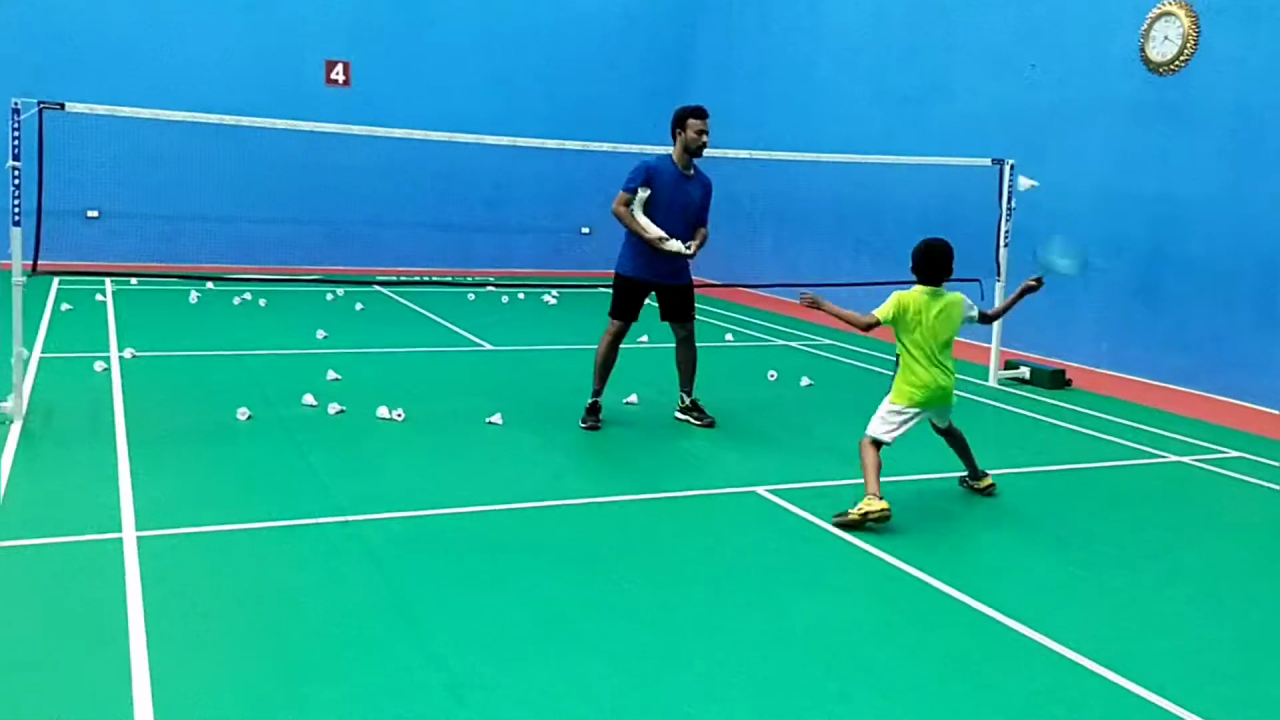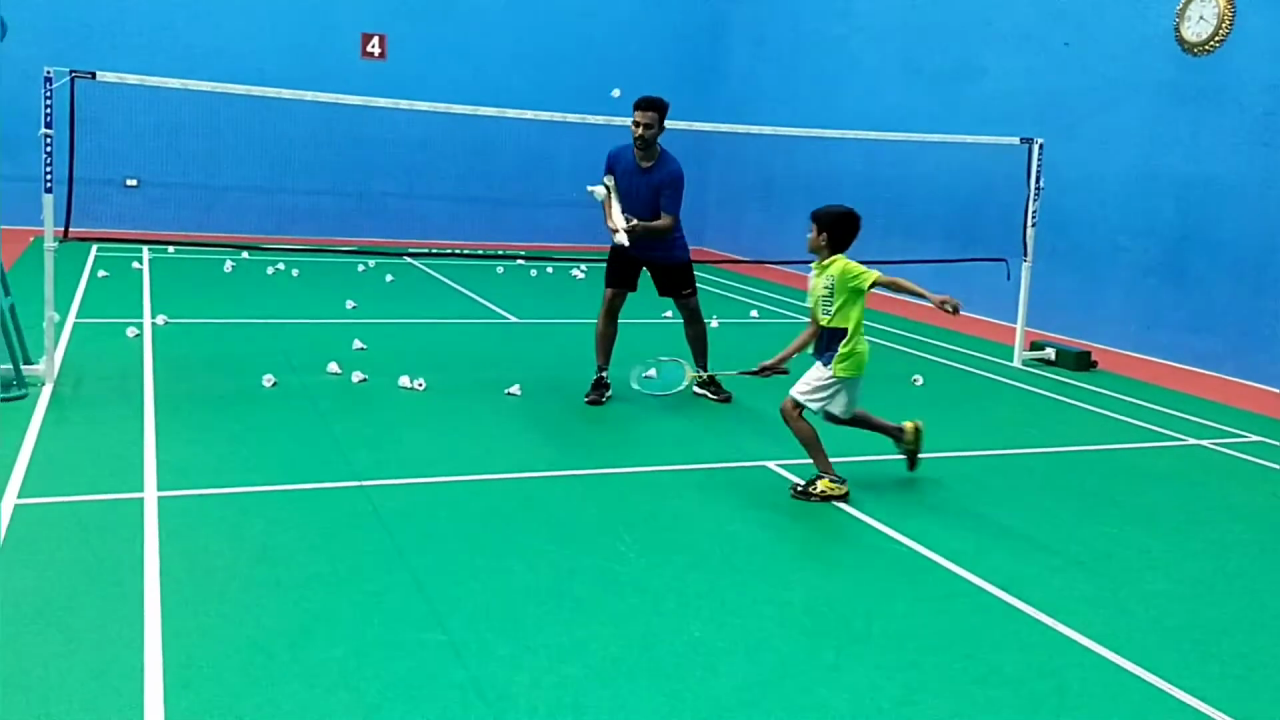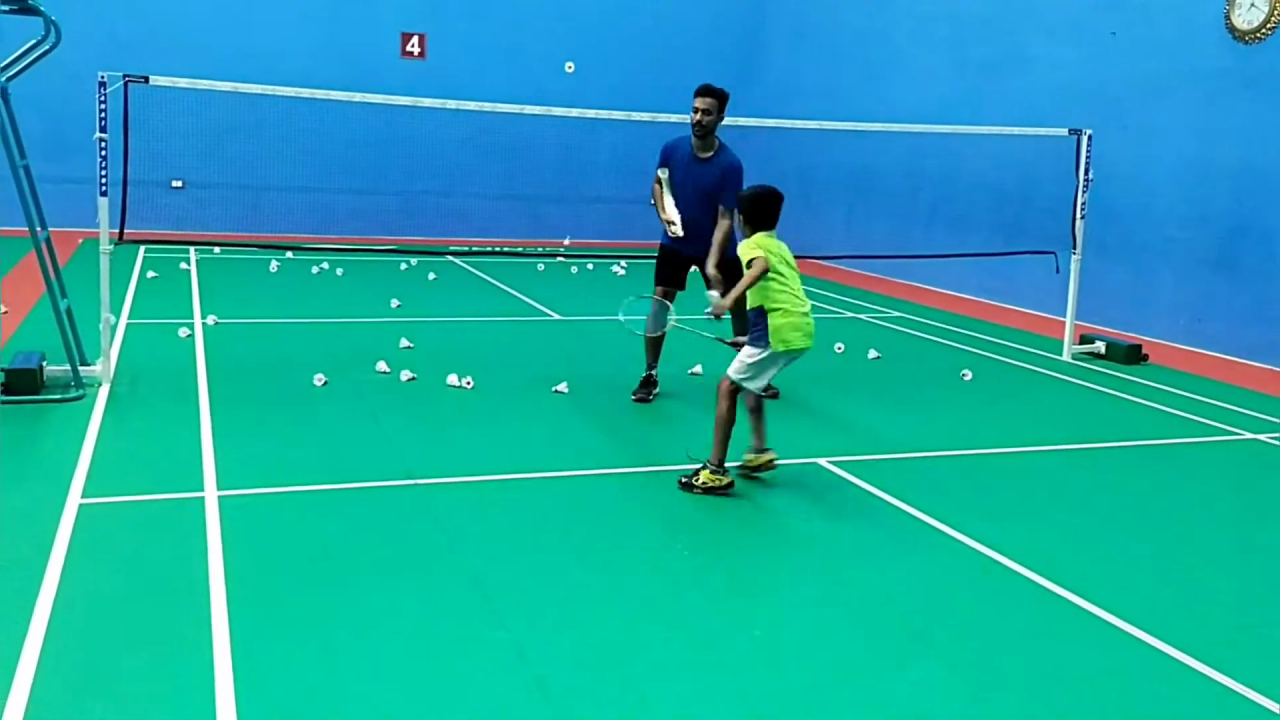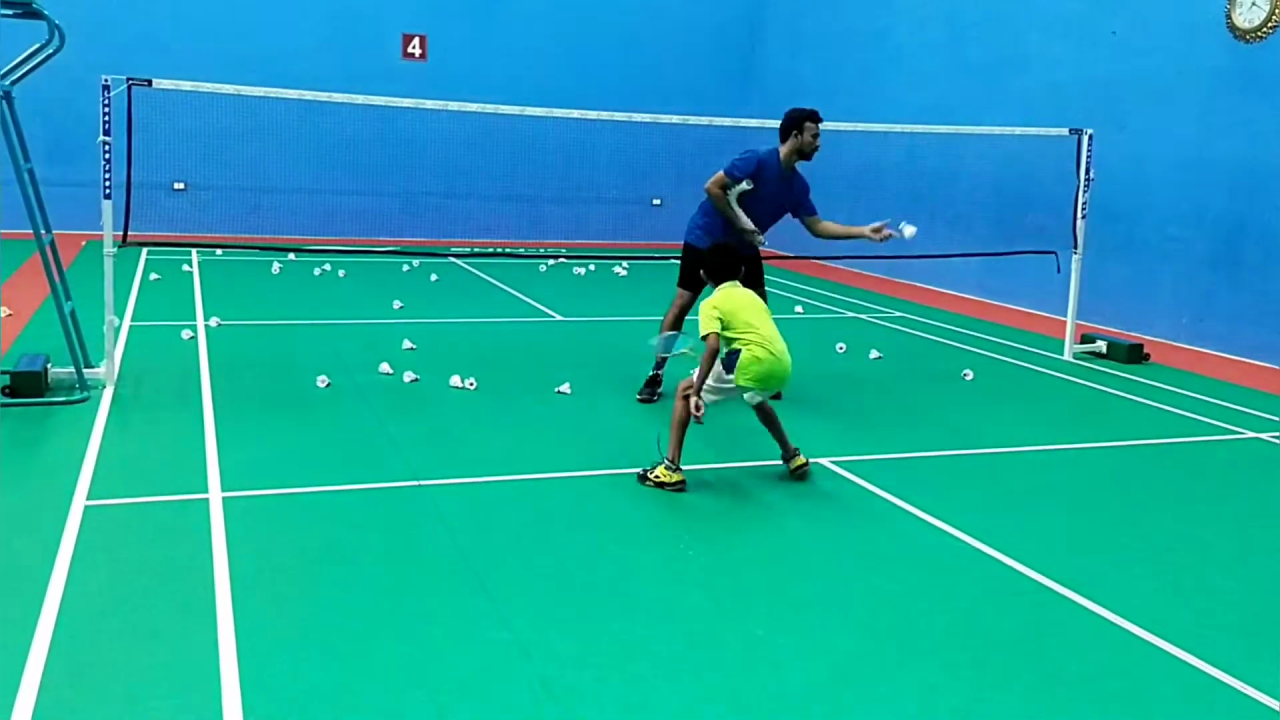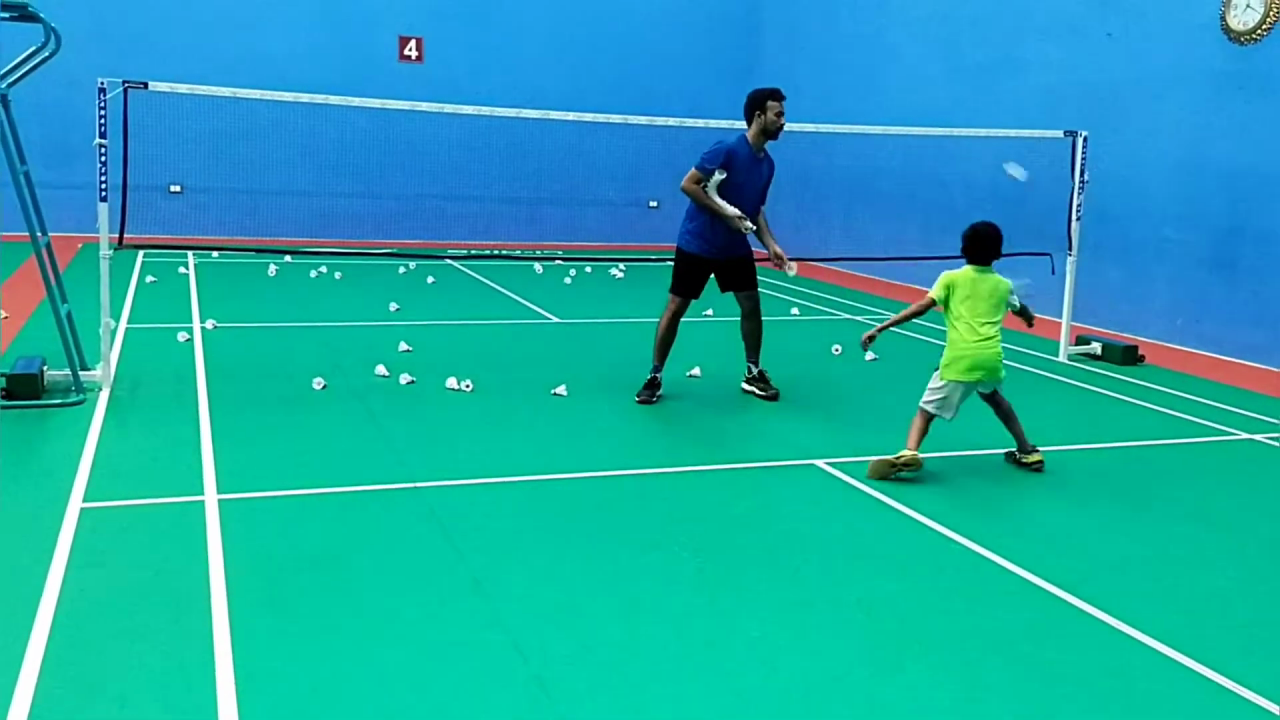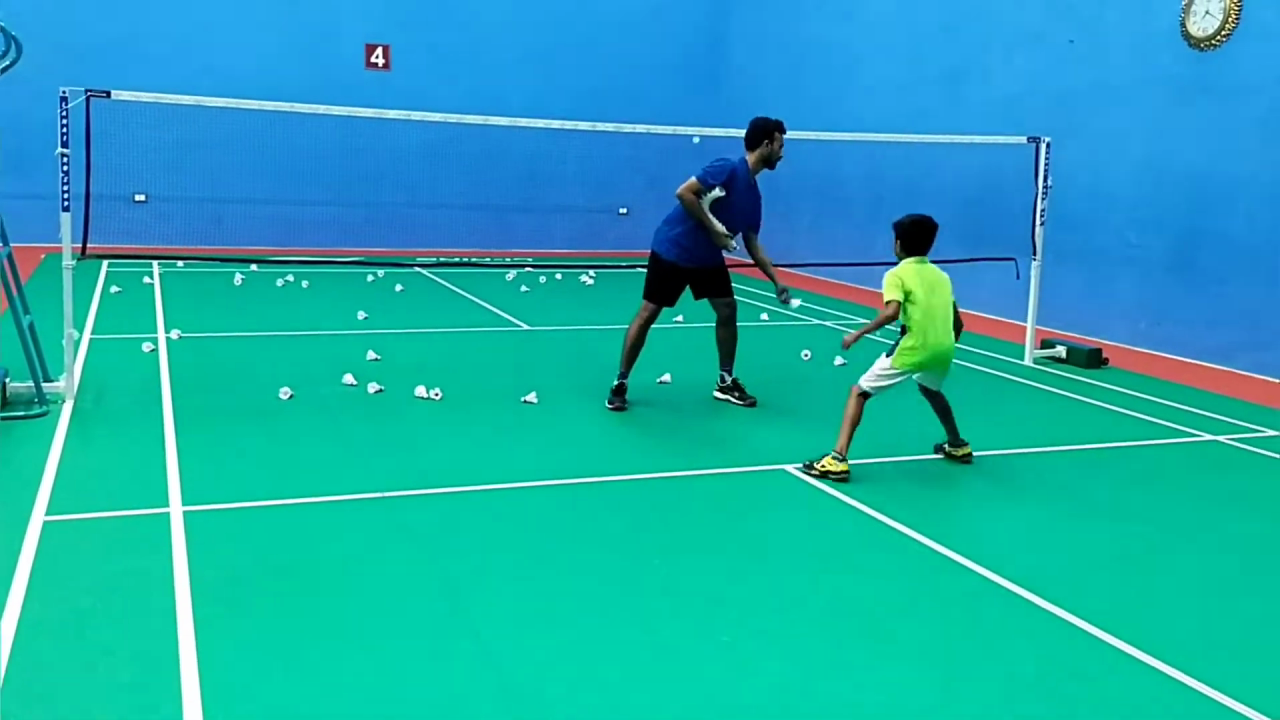
dt=0.7s
person 1, frame 1
left shoulder: (703, 183)
right shoulder: (649, 169)
left elbow: (701, 226)
right elbow: (618, 207)
left wrist: (696, 242)
right wrist: (649, 235)
left hip: (676, 273)
right hip: (635, 268)
left knee: (686, 335)
right knee: (616, 331)
left ankle: (686, 403)
right ankle: (594, 402)
person 1, frame 2
left shoulder: (671, 171)
right shoulder: (616, 156)
left elbow: (670, 223)
left wrist: (643, 227)
right wrist: (610, 219)
left hip: (667, 249)
right hip: (625, 243)
left knee: (691, 310)
right knee: (610, 303)
left ankle: (703, 377)
right ankle: (601, 378)
person 1, frame 3
left shoulder: (730, 164)
right shoulder: (671, 148)
left elbow: (726, 219)
right elbow: (658, 184)
left wrist: (712, 264)
right wrist: (663, 213)
left hip: (716, 246)
right hip: (676, 241)
left knee: (740, 307)
right knee: (660, 300)
right ankle: (650, 375)
person 1, frame 4
left shoulder: (798, 185)
right shoulder: (756, 161)
left elbow: (816, 226)
right elbow: (712, 187)
left wrist: (865, 232)
right wrist: (739, 223)
left hip: (742, 247)
right hip: (704, 240)
right knee: (682, 303)
right ankle: (656, 374)
person 1, frame 5
left shoulder: (768, 163)
right shoulder: (727, 150)
right elbow: (688, 184)
left wrist: (770, 244)
right wrist: (725, 214)
left hip: (736, 248)
right hip: (697, 243)
left knee: (752, 305)
right knee: (676, 307)
left ankle: (753, 373)
right ankle: (655, 376)
person 1, frame 6
left shoulder: (753, 193)
right shoulder: (727, 169)
left elbow: (751, 242)
right elbow: (684, 193)
left wrist: (776, 280)
right wrist: (713, 229)
left hip: (707, 257)
right hip: (671, 250)
left knee: (727, 310)
right knee: (647, 315)
left ankle: (726, 381)
right ankle: (620, 382)
person 2, frame 1
left shoulder: (902, 300)
right shoulder: (957, 302)
left elbow: (866, 323)
right elbow: (989, 317)
left wrist: (824, 306)
right wrist: (1023, 292)
left hip: (910, 389)
right hip: (943, 385)
left knee: (870, 442)
right knee: (943, 425)
left ankle: (873, 502)
right ankle: (978, 477)
person 2, frame 2
left shoulder: (844, 270)
right shoulder: (818, 273)
left elbow: (894, 283)
right elbow: (817, 326)
left wrist: (933, 298)
right wrist: (782, 356)
left hip: (839, 359)
right hip: (831, 354)
left knee: (790, 408)
right knee: (836, 415)
left ankle: (832, 480)
right ankle: (905, 432)
person 2, frame 3
left shoulder: (750, 245)
right shoulder: (779, 247)
left elbow: (757, 270)
left wrist: (730, 298)
right wrist: (751, 336)
left hip: (776, 333)
right hip: (796, 330)
left knee: (727, 388)
right knee: (746, 387)
left ankle: (716, 472)
right ankle: (759, 452)
person 2, frame 4
left shoulder: (710, 304)
right shoulder: (753, 297)
left elbow: (713, 347)
left wrist: (699, 392)
left hip: (754, 363)
right hip: (783, 367)
left knee: (686, 391)
right knee: (757, 398)
left ankle: (671, 468)
right ankle: (792, 457)
person 2, frame 5
left shoulder: (951, 278)
right shoulder: (1003, 287)
left elbow: (920, 308)
right elbow: (1023, 312)
left wrist: (879, 328)
right wrist: (1031, 318)
left hip: (959, 361)
right hip: (990, 359)
left knee: (926, 412)
right knee: (992, 395)
left ankle: (909, 453)
right ankle: (1028, 452)
person 2, frame 6
left shoulder: (896, 275)
right shoulder: (941, 277)
left elbow: (892, 313)
right elbow: (958, 323)
left wrist: (858, 334)
left hip: (915, 350)
right hip: (945, 351)
left knee: (859, 392)
right knee: (929, 388)
left ankle: (838, 459)
right ankle: (958, 445)
